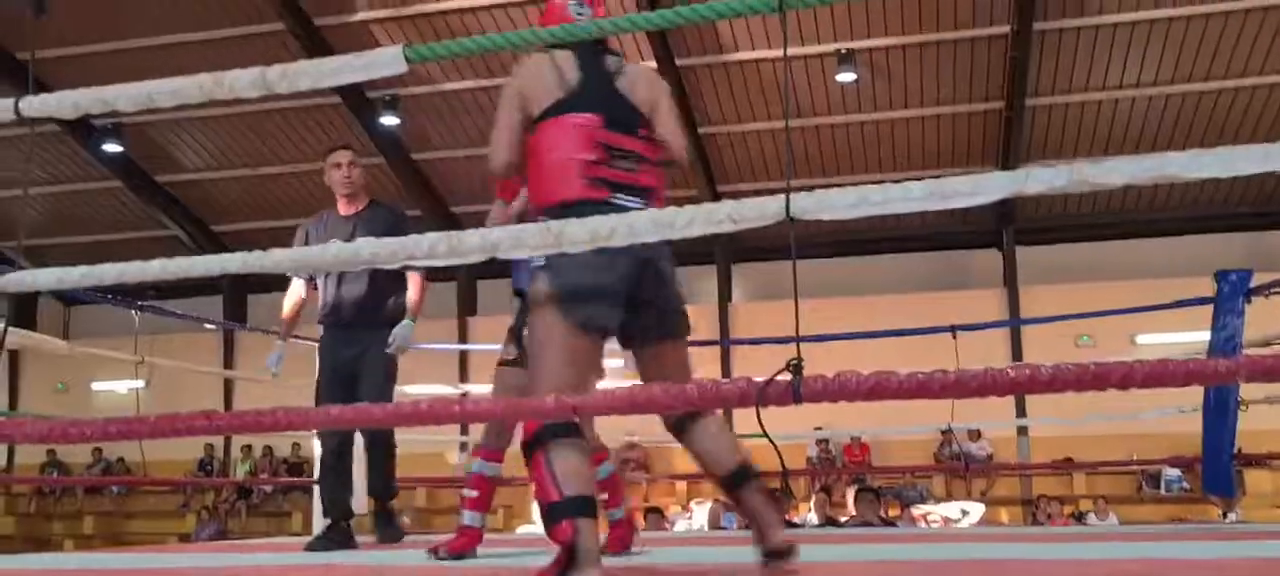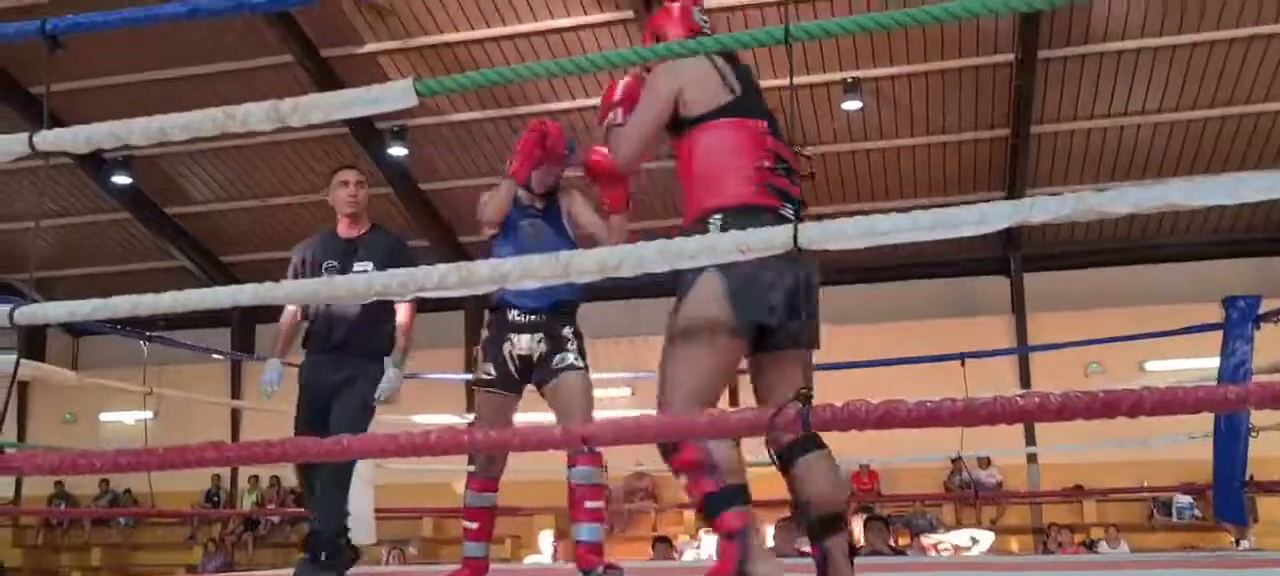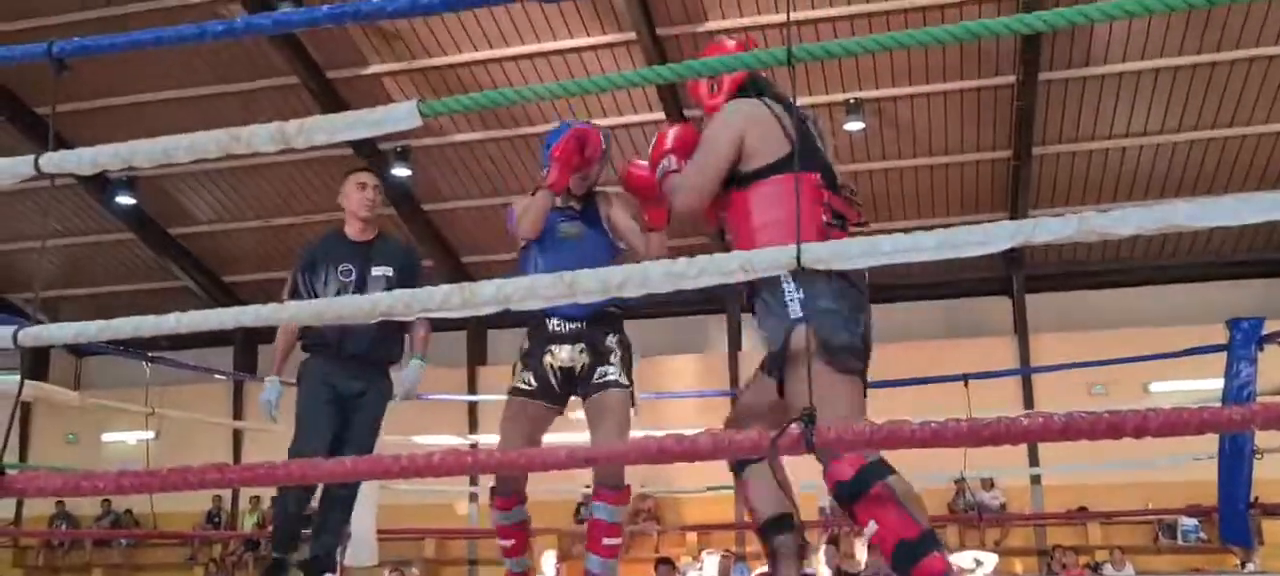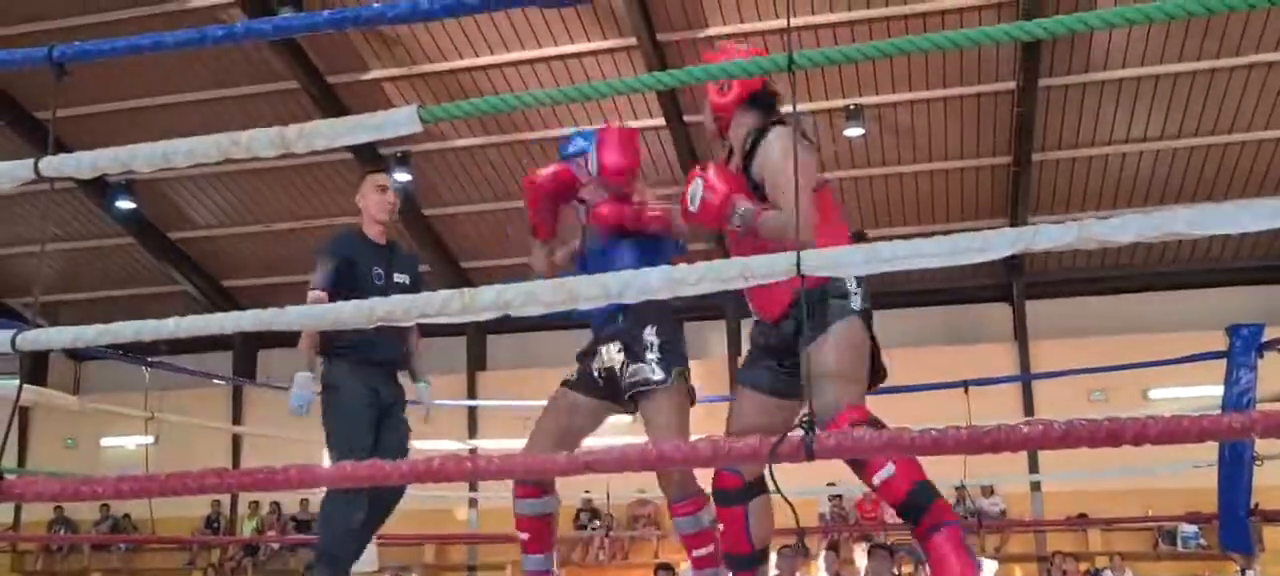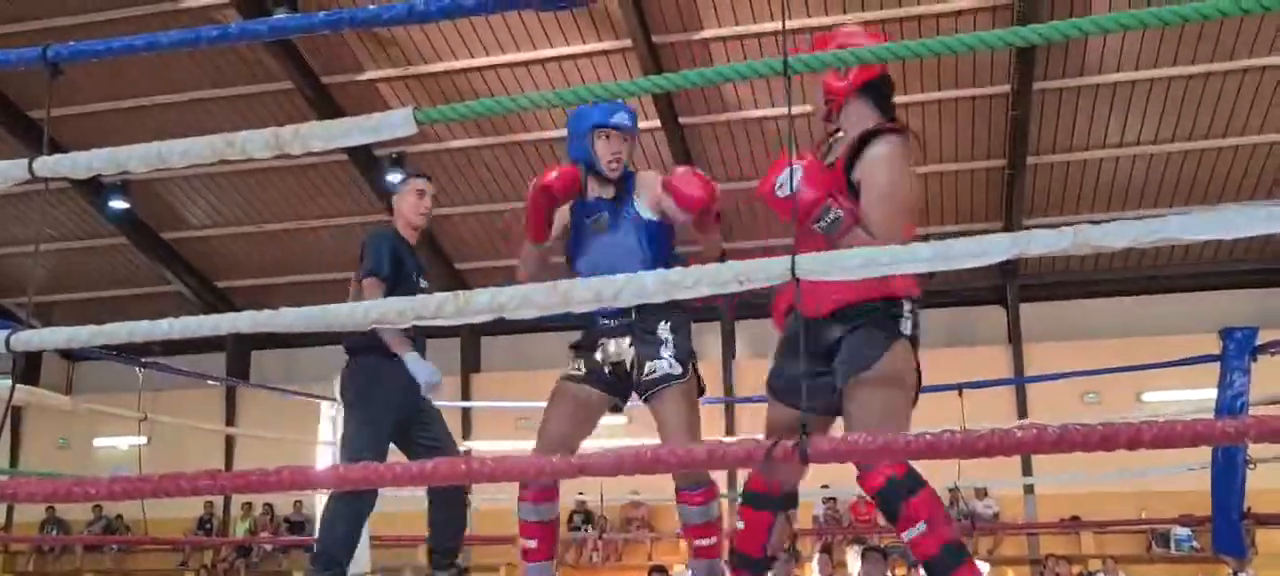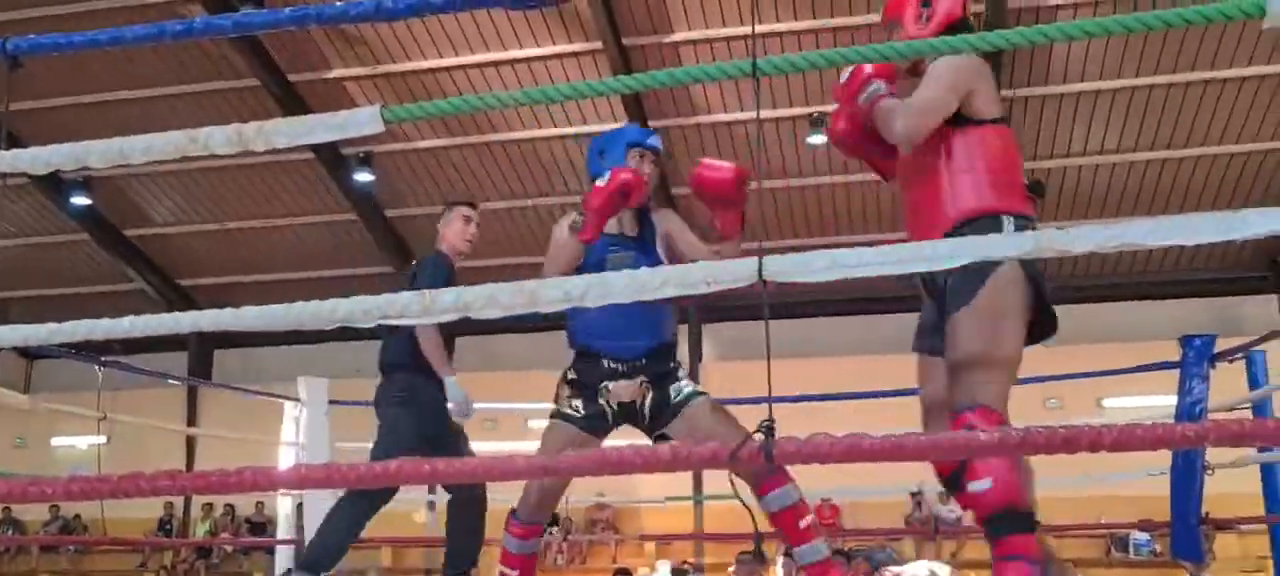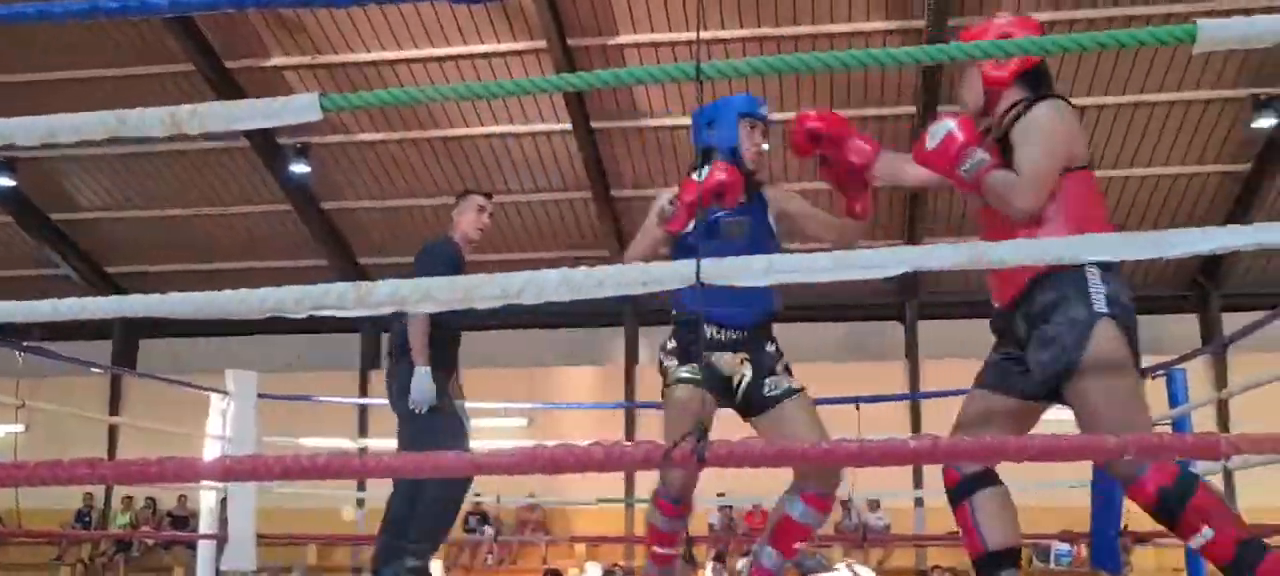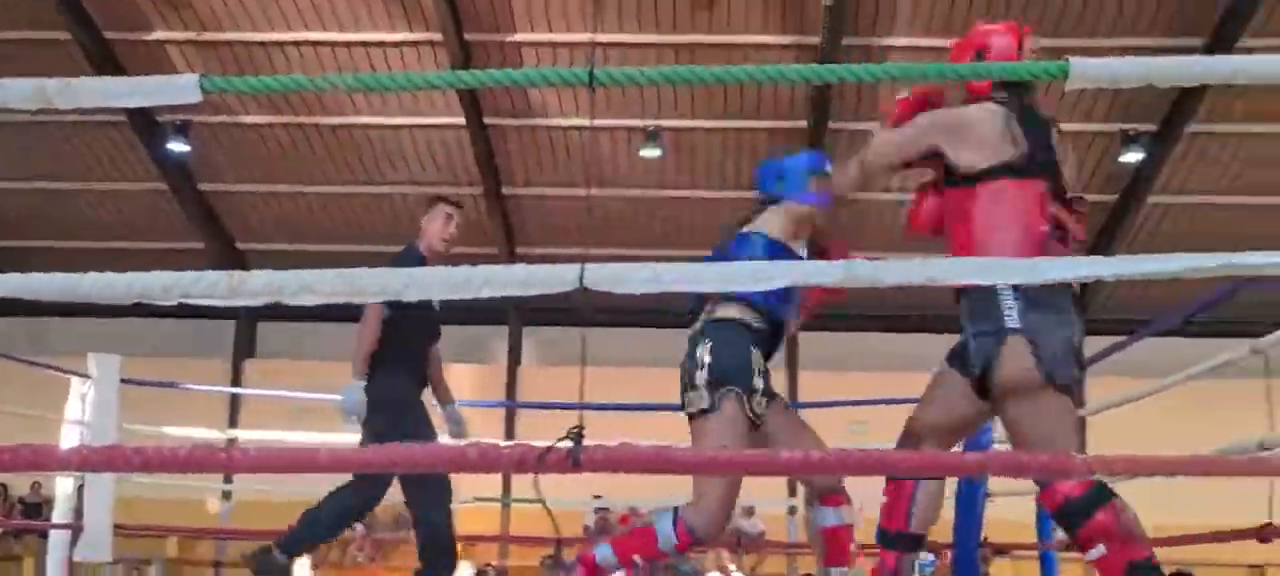
dt=0.3s
person 1, frame 1
left shoulder: (535, 69)
right shoulder: (638, 78)
left elbow: (500, 163)
right elbow: (675, 153)
right hip: (643, 238)
left knee: (551, 412)
right knee: (683, 402)
right ankle: (770, 527)
person 1, frame 2
left shoulder: (679, 69)
right shoulder: (739, 79)
left elbow: (623, 158)
left wrist: (617, 116)
right hip: (787, 255)
left knee: (682, 418)
right knee: (788, 428)
person 1, frame 3
left shoulder: (738, 113)
right shoulder: (787, 126)
left elbow: (688, 201)
left wrist: (668, 165)
left hip: (803, 291)
right hip: (830, 291)
left knee: (842, 455)
right knee: (743, 434)
person 1, frame 4
left shoulder: (780, 140)
right shoulder: (737, 159)
left elbow: (800, 234)
left wrist: (732, 207)
left hip: (826, 304)
right hip: (776, 326)
left knee: (841, 422)
right knee: (735, 467)
person 1, frame 5
left shoulder: (884, 149)
right shoulder: (836, 148)
left wrist: (816, 210)
right wrist: (794, 291)
left hip: (874, 325)
right hip: (815, 332)
left knee: (876, 466)
right knee: (769, 478)
person 1, frame 6
left shoulder: (958, 65)
right shoulder: (939, 96)
left elbow: (902, 127)
right elbow: (904, 164)
left wrist: (870, 87)
right wrist: (856, 129)
right hip: (953, 271)
left knee: (974, 418)
right knee: (947, 440)
person 1, frame 7
left shoulder: (1049, 116)
right shoulder: (991, 139)
left elbow: (1025, 202)
right elbow: (905, 173)
left wrist: (967, 158)
right wrist: (844, 141)
left hip: (1079, 299)
right hip: (1027, 321)
left knee: (1135, 467)
right knee: (963, 458)
person 1, frame 8
left shoulder: (966, 122)
right shoulder: (1033, 133)
left elbow: (869, 166)
right wrist: (943, 211)
left hip: (1013, 312)
right hip: (1019, 313)
left knee: (1060, 480)
right knee: (919, 443)
person 2, frame 1
right shoulder: (529, 202)
right elbow: (495, 233)
right wrist: (509, 190)
right hip: (531, 318)
left knee: (575, 427)
right knee: (496, 428)
left ankle: (620, 524)
right ankle: (469, 533)
person 2, frame 2
left shoulder: (568, 199)
right shoulder: (497, 198)
left elbow: (613, 242)
right elbow: (489, 218)
right wrist: (521, 165)
left hip: (558, 330)
right hip: (506, 330)
right knee: (487, 453)
person 2, frame 3
left shoulder: (607, 205)
right shoulder: (531, 205)
left elbow: (653, 259)
right elbow: (525, 230)
left wrist: (655, 206)
right wrist: (559, 178)
left hip: (601, 340)
right hip: (546, 340)
left knee: (610, 466)
right knee: (507, 471)
person 2, frame 4
left shoulder: (633, 196)
right shoulder: (580, 220)
left elbow: (664, 213)
right elbow: (548, 268)
right wrist: (543, 212)
left hip: (652, 333)
right hip: (604, 347)
left knee: (672, 469)
person 2, frame 5
left shoulder: (649, 186)
right shoulder: (566, 209)
left elbow: (711, 246)
right elbow: (527, 277)
left wrist: (704, 214)
right wrist: (537, 225)
left hip: (657, 331)
right hip: (600, 340)
person 2, frame 6
left shoulder: (659, 221)
right shoulder: (573, 226)
right elbow: (554, 277)
left wrist: (729, 214)
right wrist: (593, 219)
left hip: (657, 376)
right hip: (590, 379)
left knee: (761, 461)
right knee: (537, 502)
person 2, frame 7
left shoulder: (770, 201)
right shoulder: (683, 196)
left elbow: (848, 235)
right elbow: (634, 262)
left wrist: (858, 188)
right wrist: (680, 211)
left hip: (755, 353)
right hip: (695, 346)
left knee: (823, 469)
right knee: (680, 476)
person 2, frame 8
right shoulder: (784, 214)
left wrist: (815, 292)
left hip: (741, 362)
right hip: (727, 351)
left knee: (827, 483)
right knee: (708, 517)
person 3, frame 1
left shoulder: (390, 220)
right shoulder: (312, 229)
left elbow: (415, 275)
right elbow: (299, 288)
left wrist: (409, 321)
right wrist: (281, 340)
left hip: (377, 338)
right hip: (334, 340)
right knee: (332, 435)
left ankle: (383, 505)
right ankle: (338, 524)
person 3, frame 2
left shoulder: (390, 248)
right shoulder: (310, 250)
left elbow: (404, 313)
right elbow: (294, 310)
left wrist: (394, 367)
right wrist: (276, 360)
left hip: (363, 368)
right hip: (318, 364)
left knee: (338, 455)
right knee: (306, 459)
right ankle: (337, 541)
person 3, frame 3
left shoulder: (401, 256)
right shoulder: (318, 252)
left elbow: (417, 316)
right elbow: (292, 317)
left wrist: (416, 362)
right wrist: (274, 376)
left hip: (372, 378)
right hip: (322, 369)
right knee: (305, 458)
person 3, frame 4
left shoulder: (406, 262)
right shoulder: (343, 247)
right elbow: (315, 309)
left wrist: (419, 379)
right wrist: (304, 373)
left hip: (389, 381)
right hip: (348, 375)
left knee: (390, 480)
person 3, frame 5
left shoulder: (416, 263)
right shoulder: (384, 243)
right elbow: (371, 301)
right wrist: (413, 357)
left hip: (403, 384)
right hip: (374, 375)
person 3, frame 6
left shoulder: (442, 273)
right shoulder: (435, 265)
right elbow: (423, 319)
right wrist: (451, 379)
left hip: (426, 395)
right hip: (410, 389)
left knee: (470, 488)
right knee: (380, 484)
person 3, frame 7
left shoulder: (453, 261)
right shoulder: (442, 252)
right elbow: (418, 306)
left wrist: (457, 401)
right wrist: (422, 370)
left hip: (430, 380)
right hip: (416, 375)
left knee: (413, 481)
person 3, frame 8
right shoulder: (406, 265)
left elbow: (429, 353)
right elbow: (372, 317)
left wrist: (449, 407)
right wrist: (358, 382)
left hip: (400, 393)
right hip: (387, 388)
left knee: (367, 487)
right knee: (431, 482)
